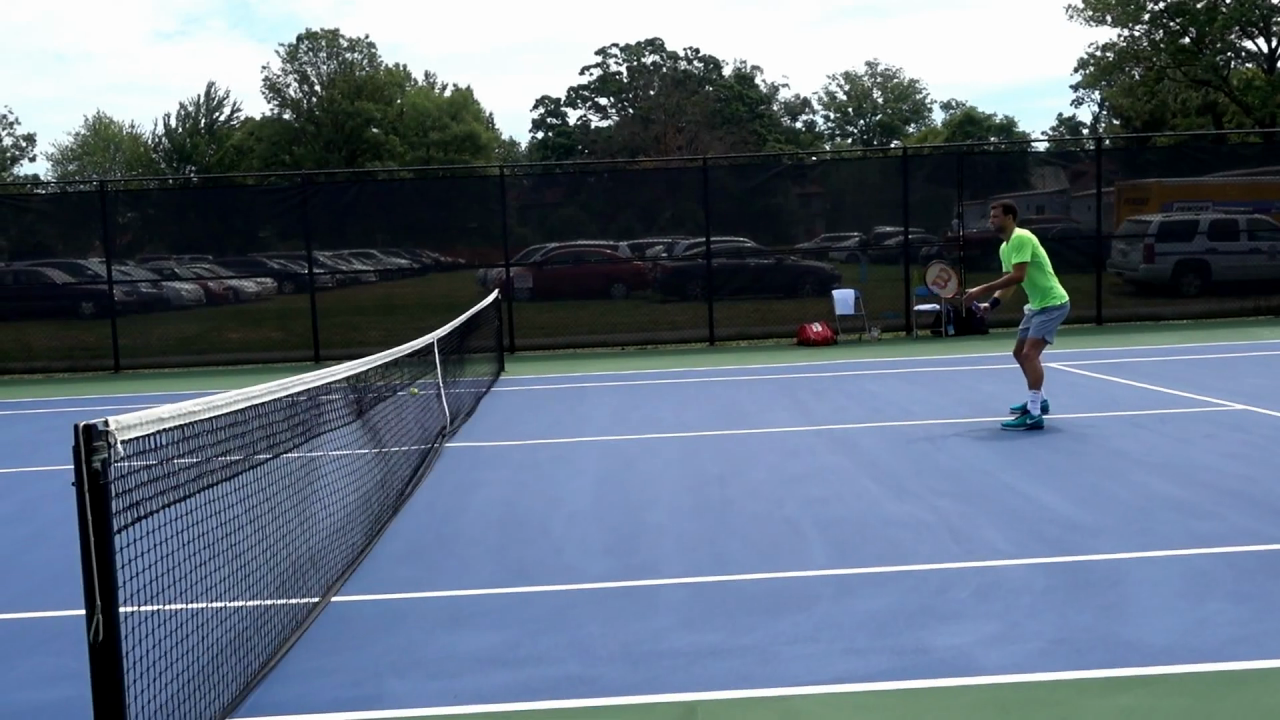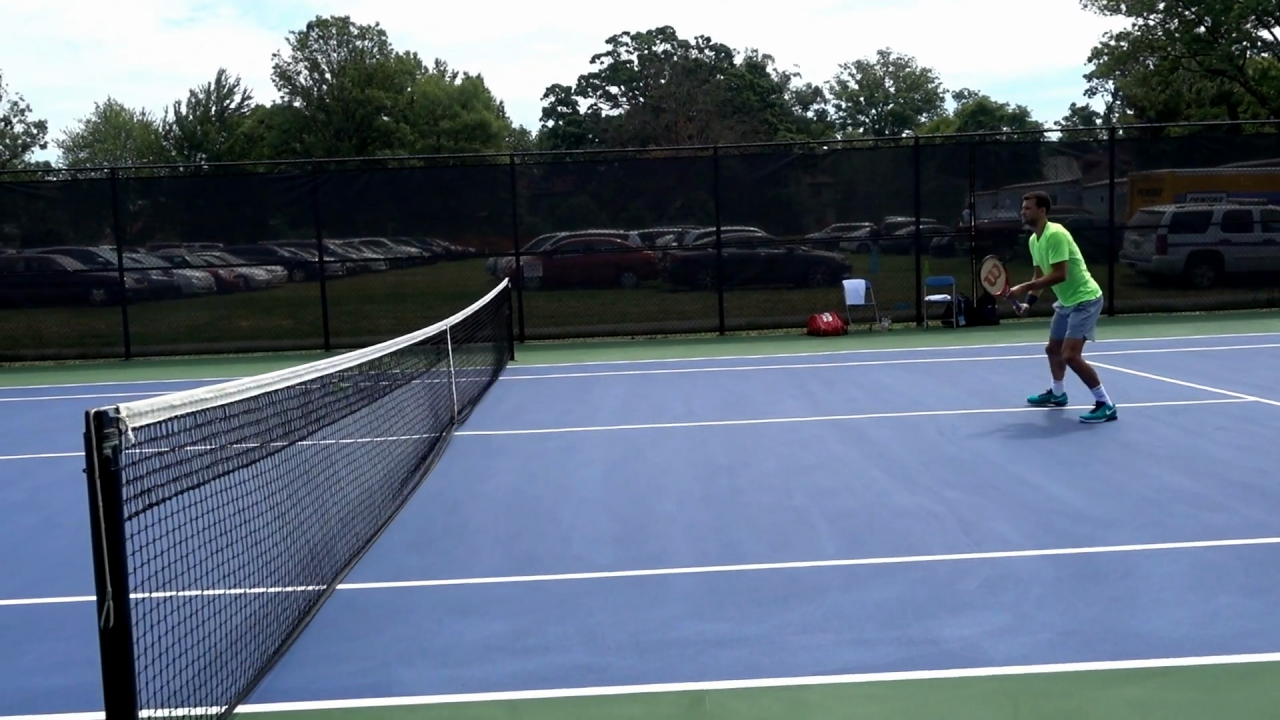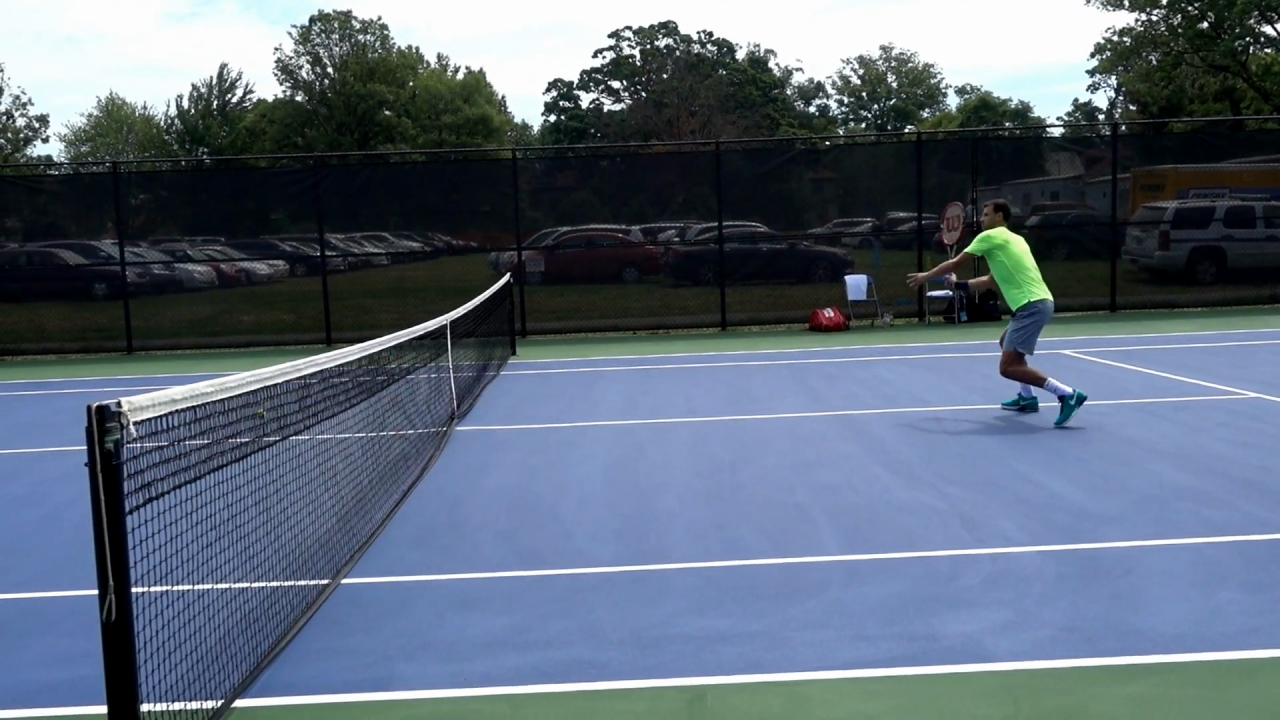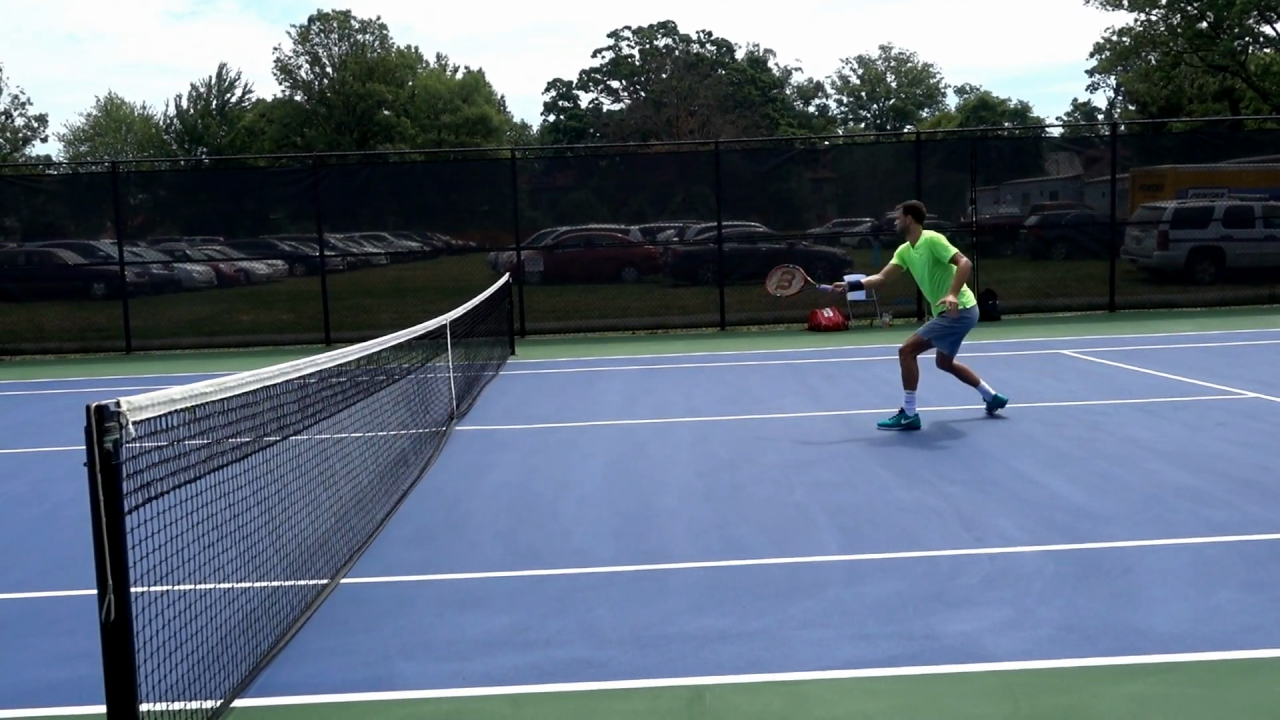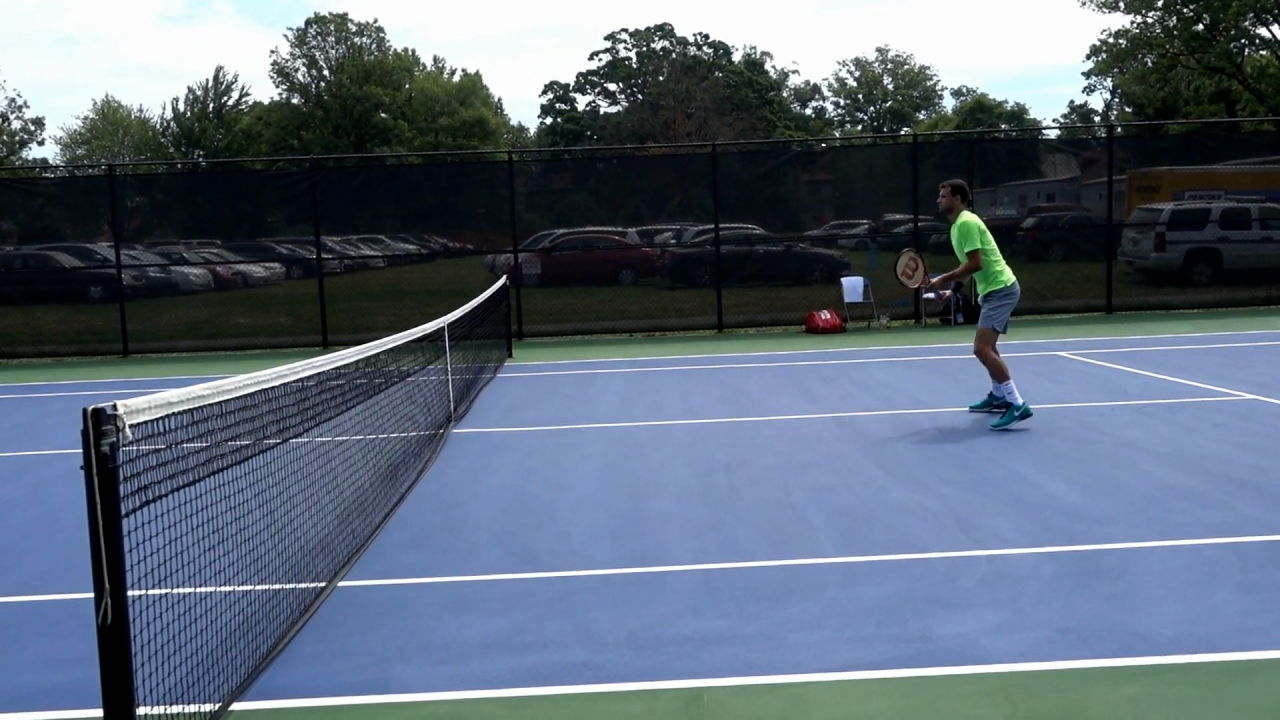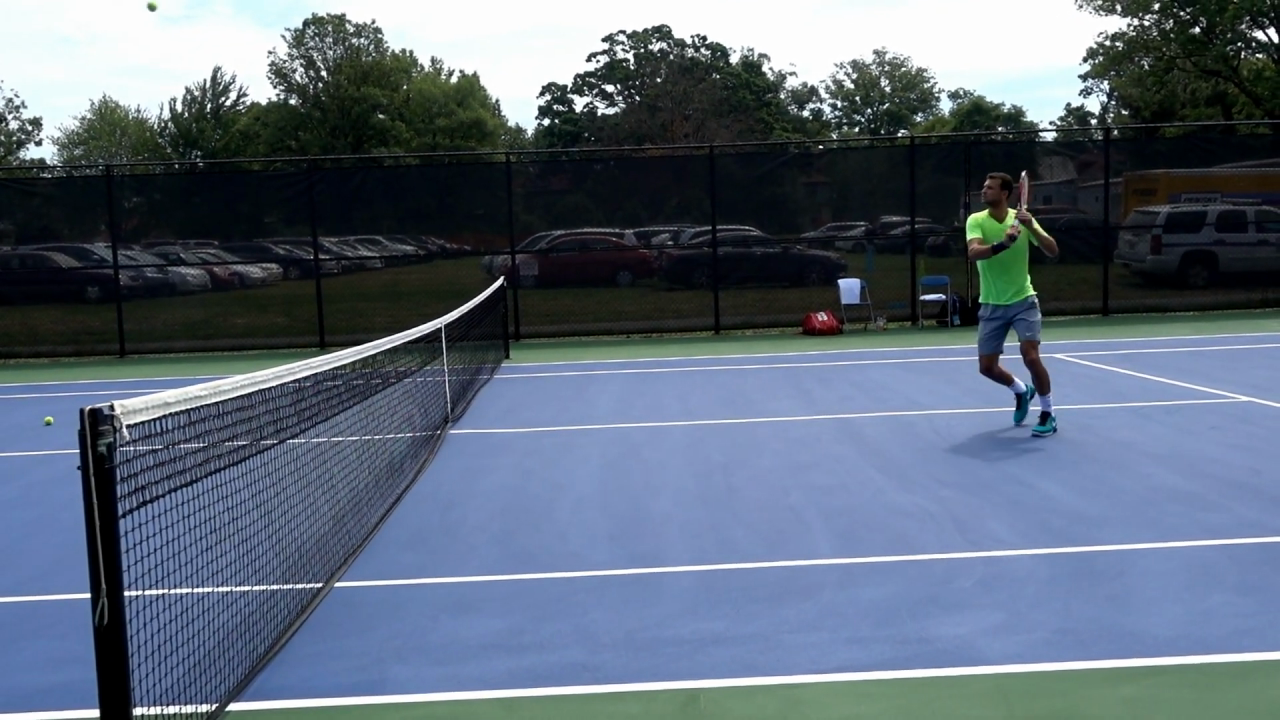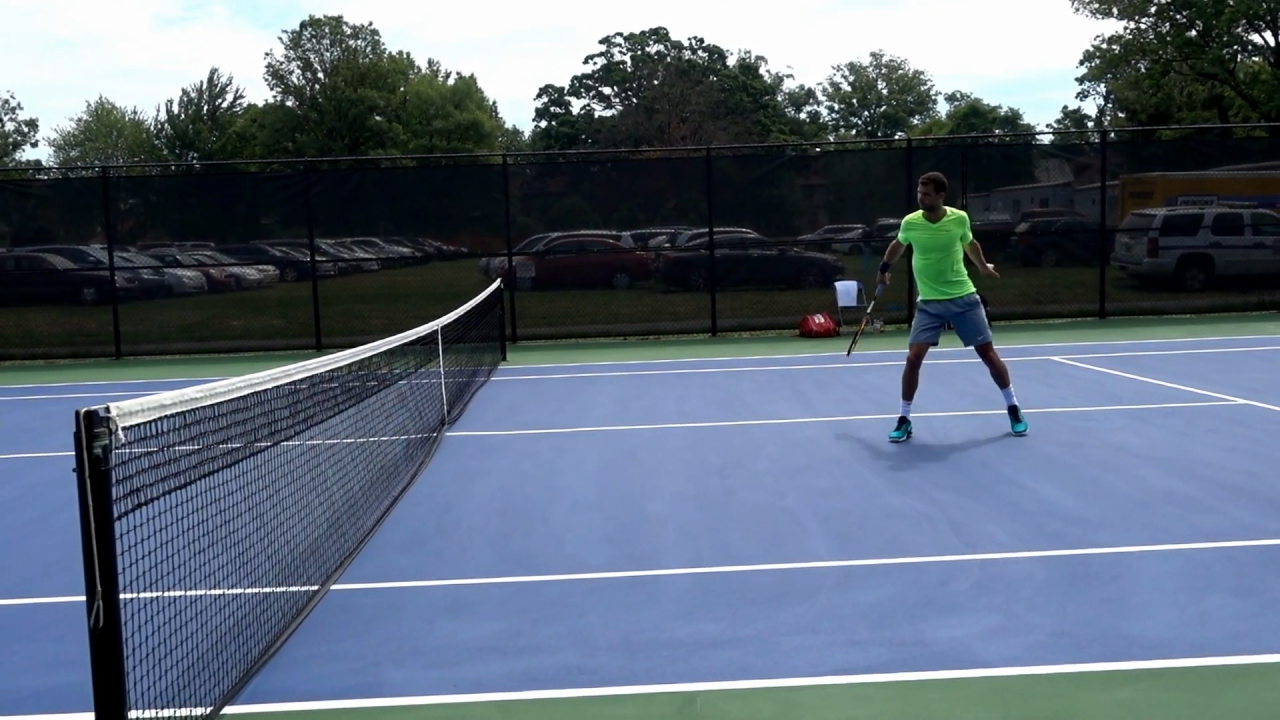
dt=0.7s
person 1, frame 1
left shoulder: (1021, 237)
right shoulder: (1004, 247)
left elbow: (1018, 276)
right elbow: (1007, 283)
left wrist: (982, 290)
right wrist: (990, 304)
left hip: (1053, 304)
right hip: (1037, 305)
left knee: (1030, 353)
right knee: (1020, 352)
left ankle: (1033, 415)
right ankle: (1038, 400)
person 1, frame 2
left shoulder: (1055, 234)
right shoulder: (1033, 240)
left elbow: (1059, 275)
right elbow: (1039, 275)
left wrist: (1023, 288)
right wrist: (1029, 301)
left hip: (1085, 300)
right hip: (1066, 302)
left knee: (1070, 355)
right knee: (1053, 350)
left ankle: (1106, 405)
right ankle: (1057, 393)
person 1, frame 3
left shoulder: (990, 237)
right shoulder: (1014, 239)
left elbow: (956, 263)
right elbow: (992, 281)
left wrist: (926, 276)
right wrist: (958, 284)
left hip: (1033, 306)
right hip: (1036, 305)
left knee: (1009, 367)
right knee: (1006, 344)
left ankle: (1067, 394)
right ankle: (1027, 397)
person 1, frame 4
left shoulder: (933, 239)
right shoulder: (904, 251)
left elbow: (965, 263)
right elbow: (881, 278)
left wrist: (952, 294)
right wrist: (849, 285)
left hip: (959, 310)
right hip: (957, 313)
left knee: (907, 351)
right knee: (945, 363)
left ankle: (909, 414)
right ankle: (991, 396)
person 1, frame 5
left shoulder: (966, 223)
right shoulder: (957, 226)
left elbow: (975, 264)
left wrist: (943, 279)
right wrist: (950, 285)
left hip: (1001, 291)
right hip: (991, 291)
left knee: (981, 348)
right knee: (984, 345)
left ankle: (1017, 405)
right ankle: (998, 395)
person 1, frame 6
left shoulder: (1023, 218)
right shoulder: (976, 220)
left elbow: (1053, 251)
right elbow: (975, 251)
left wrist: (1031, 228)
right wrist: (1003, 242)
left hip: (1023, 301)
right hip: (991, 305)
left knee: (1031, 357)
right knee: (987, 367)
left ankle: (1048, 413)
right ankle: (1022, 391)
person 1, frame 7
left shoulder: (959, 218)
right shoulder: (910, 222)
right elbow: (897, 246)
left wrist: (983, 266)
right wrist: (883, 270)
left hip: (962, 299)
right hip: (928, 303)
left knee: (988, 356)
right knee: (913, 359)
left ankle: (1013, 408)
right ankle: (904, 420)
